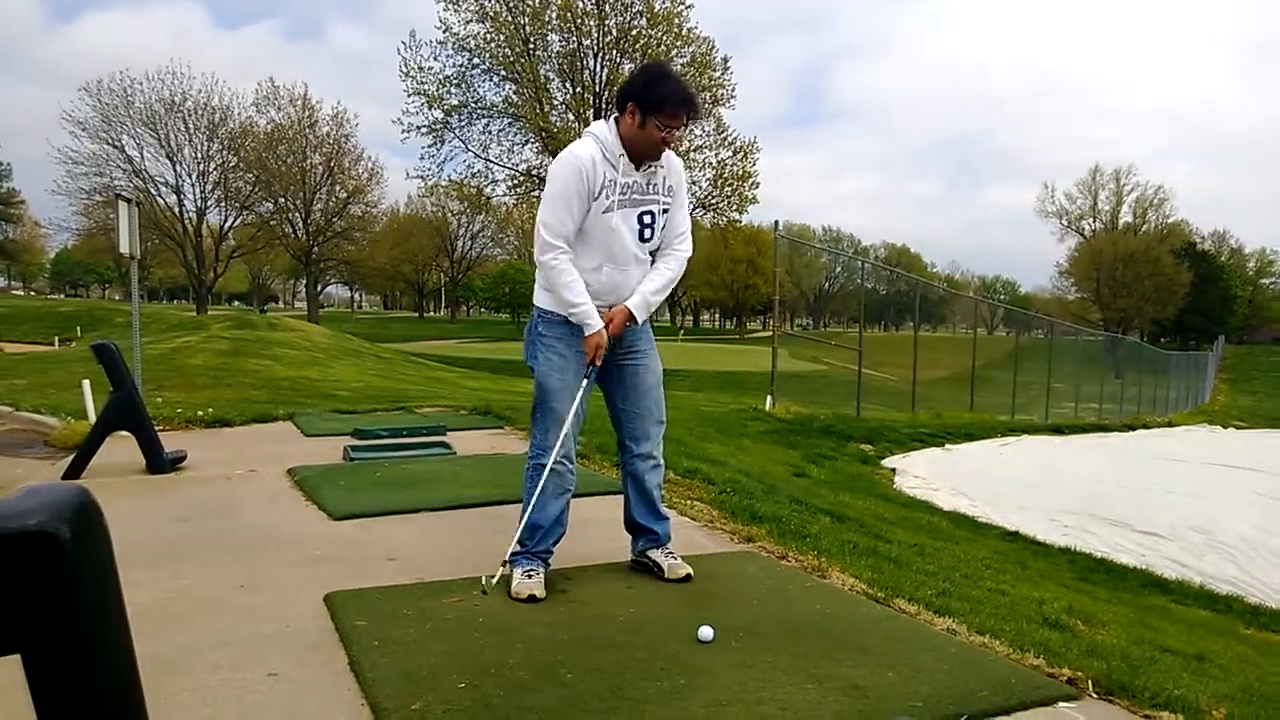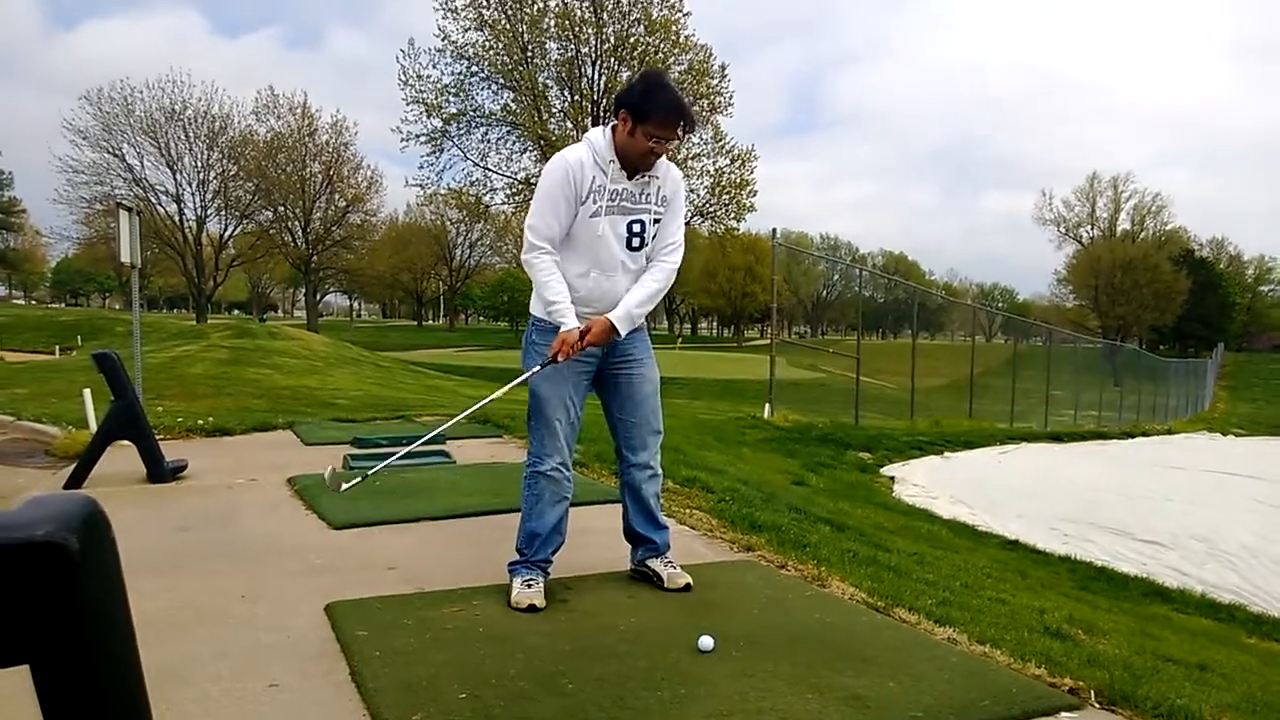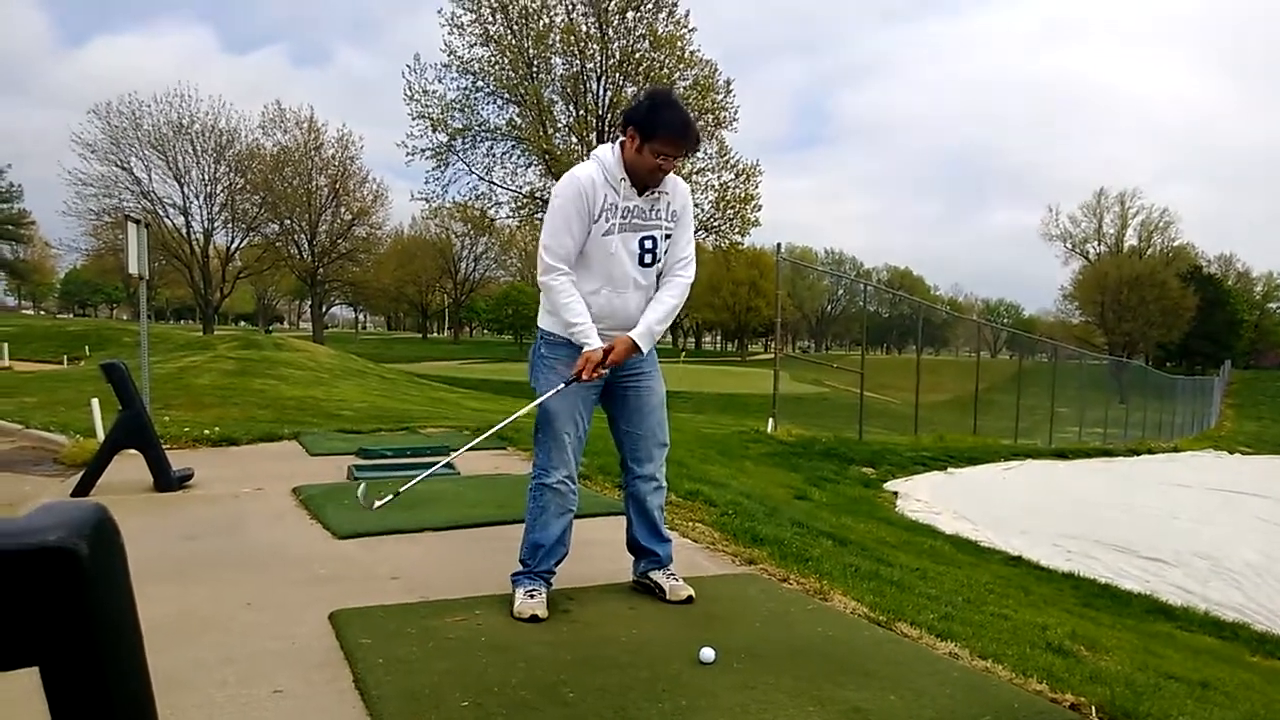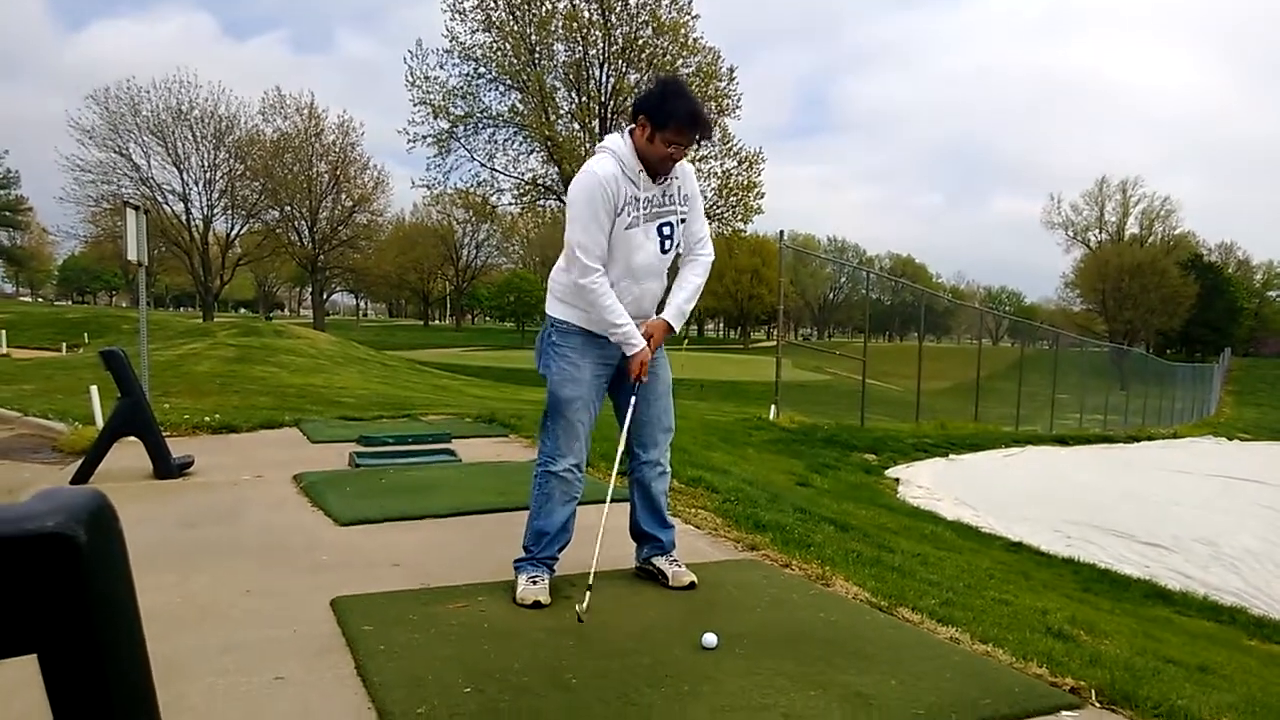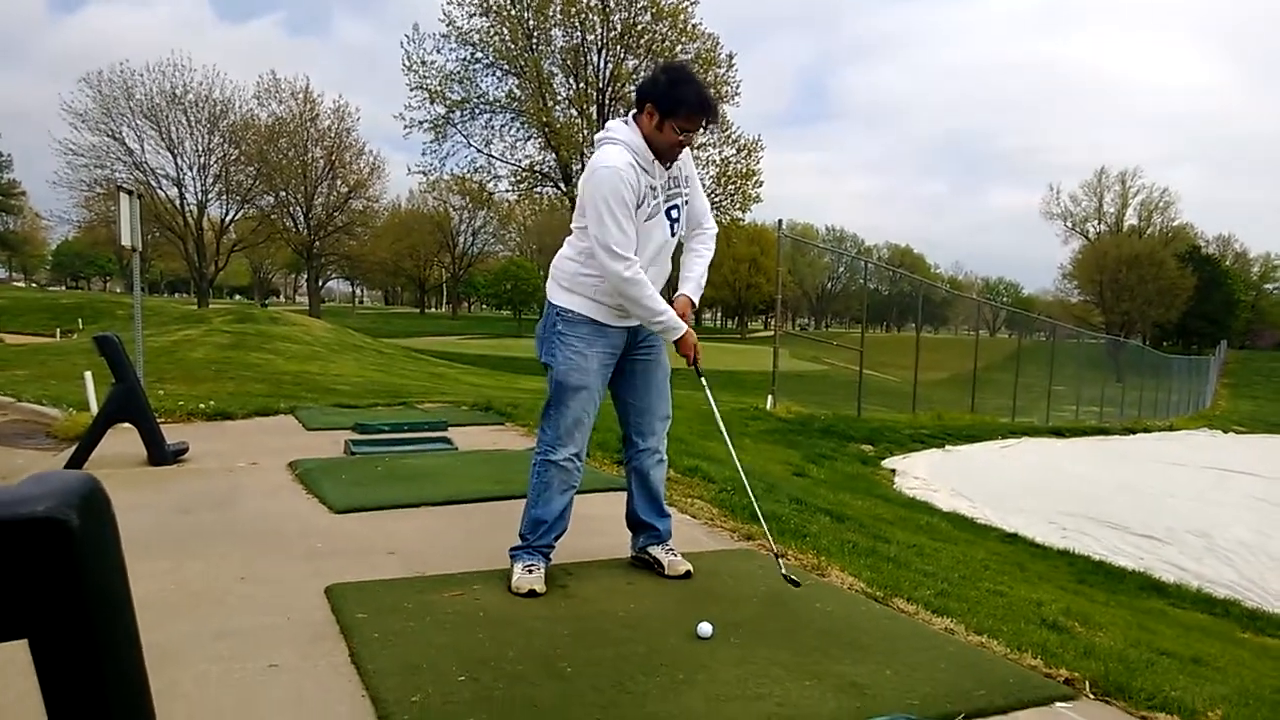
dt=0.2s
person 1, frame 1
left shoulder: (671, 171)
right shoulder: (580, 161)
left elbow: (676, 251)
right elbow: (551, 249)
left wrist: (630, 309)
right wrist: (588, 321)
left hip: (631, 323)
right hip: (565, 323)
left knee: (645, 440)
right knee: (554, 447)
left ankle: (651, 542)
right ankle: (531, 558)
person 1, frame 2
left shoulder: (669, 181)
right shoulder: (571, 165)
left elbow: (665, 262)
right elbow: (538, 250)
left wrist: (615, 320)
right wrist: (566, 322)
left hip: (627, 332)
right hip: (559, 331)
left knee: (643, 450)
right knee: (551, 457)
left ankle: (650, 552)
right ankle: (530, 568)
person 1, frame 3
left shoulder: (676, 194)
right shoulder: (582, 183)
left elbow: (679, 275)
right elbow: (553, 272)
left wrist: (638, 337)
right wrist: (590, 343)
left hip: (633, 347)
right hip: (568, 344)
left knee: (648, 462)
right knee: (557, 467)
left ankle: (652, 563)
right ankle: (533, 577)
person 1, frame 4
left shoulder: (682, 178)
right shoulder: (600, 177)
left elbow: (699, 254)
right elbow: (586, 274)
left wrist: (670, 318)
right wrist: (632, 342)
left hip: (644, 331)
right hip: (579, 331)
left knee: (653, 448)
right knee: (564, 455)
left ankle: (656, 550)
right ankle: (536, 564)
person 1, frame 5
left shoulder: (677, 161)
right shoulder: (614, 168)
left elbow: (703, 228)
right elbow: (620, 268)
left wrist: (689, 291)
right wrist: (677, 327)
left hip: (641, 321)
right hip: (582, 318)
left knee: (650, 437)
right knee: (564, 443)
left ankle: (651, 539)
right ankle: (532, 553)
